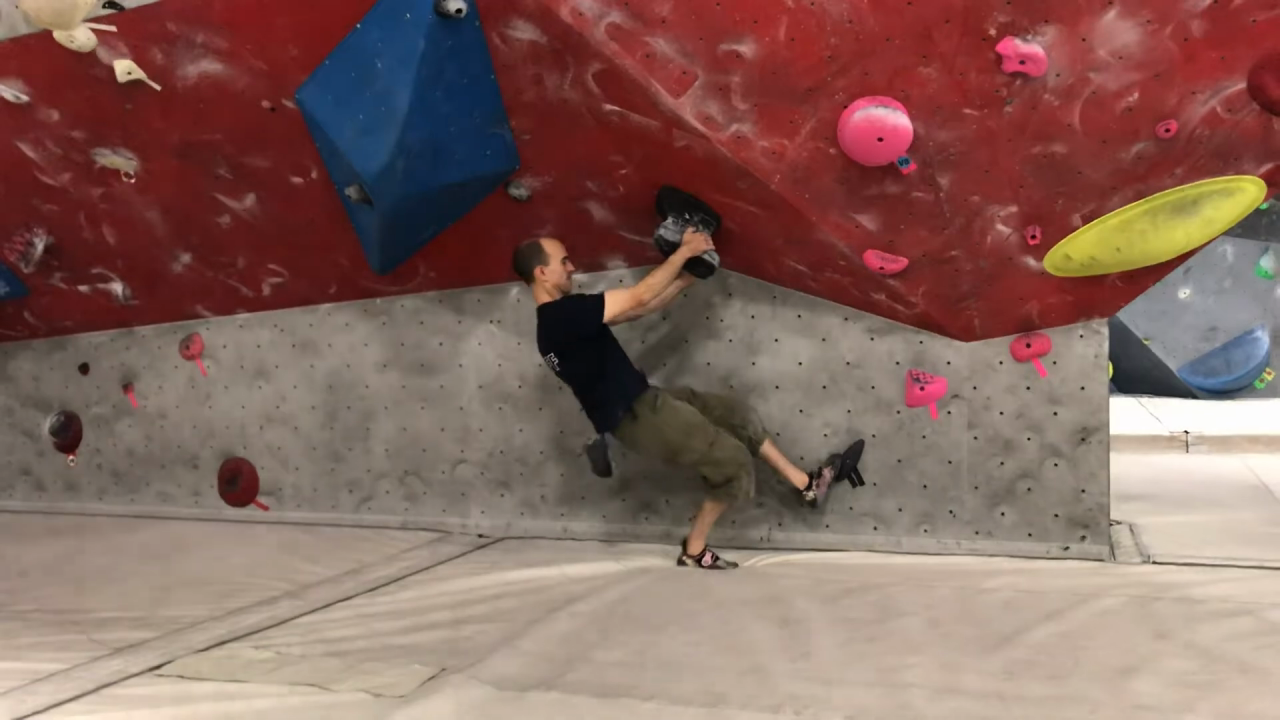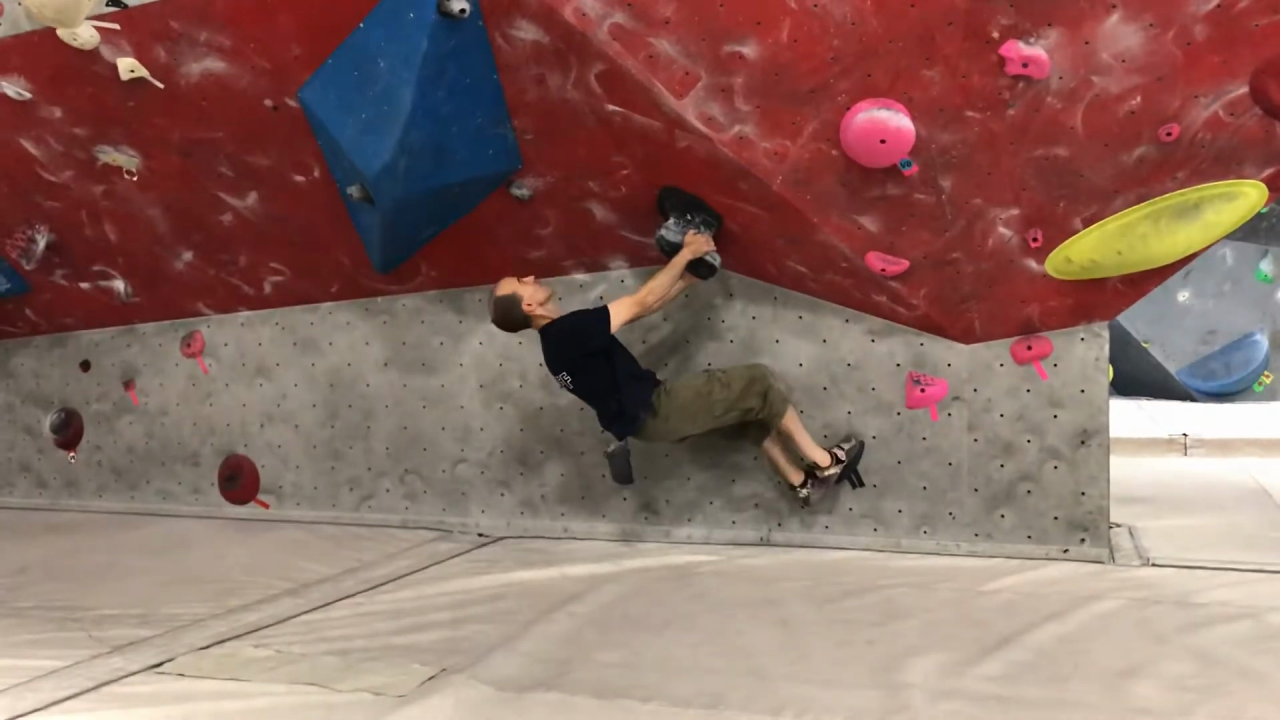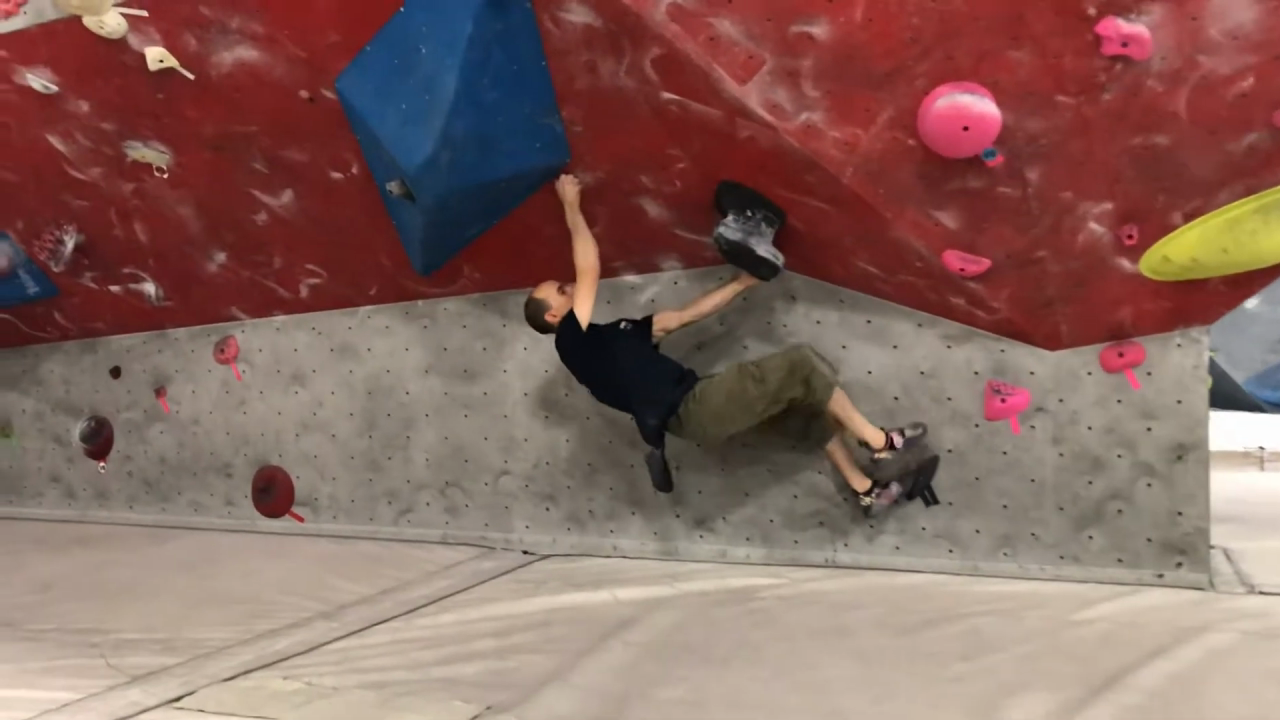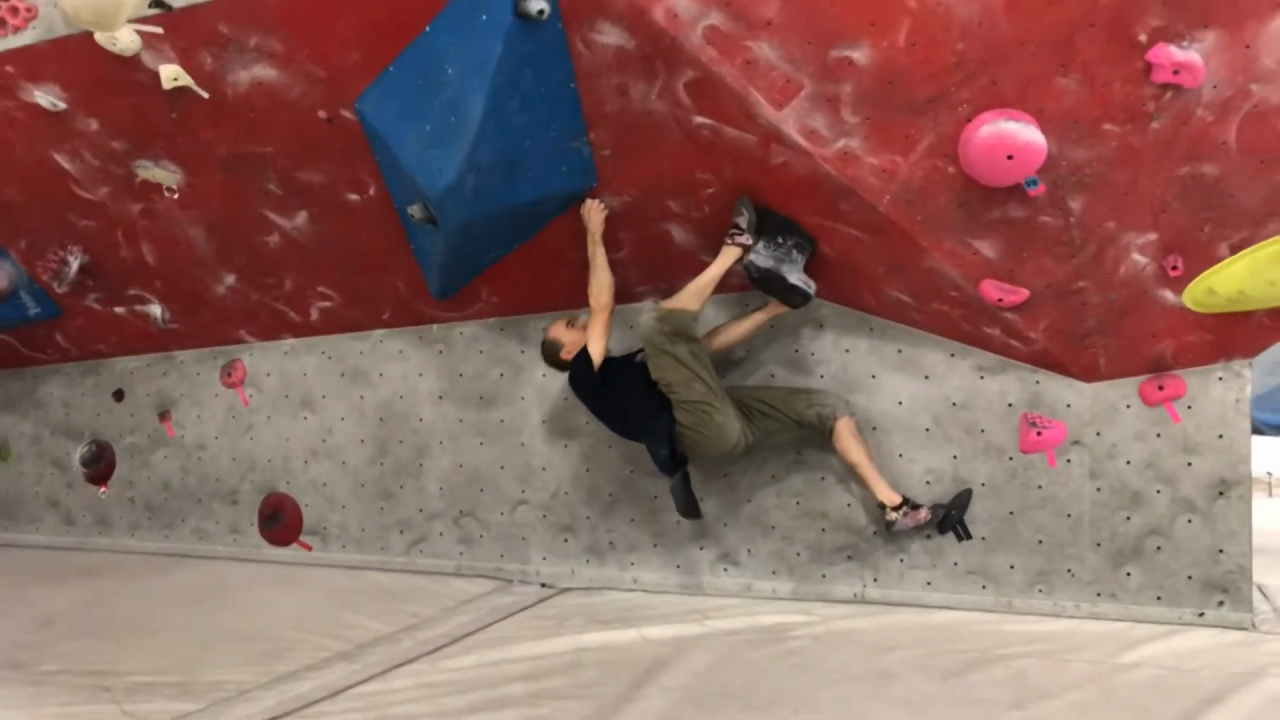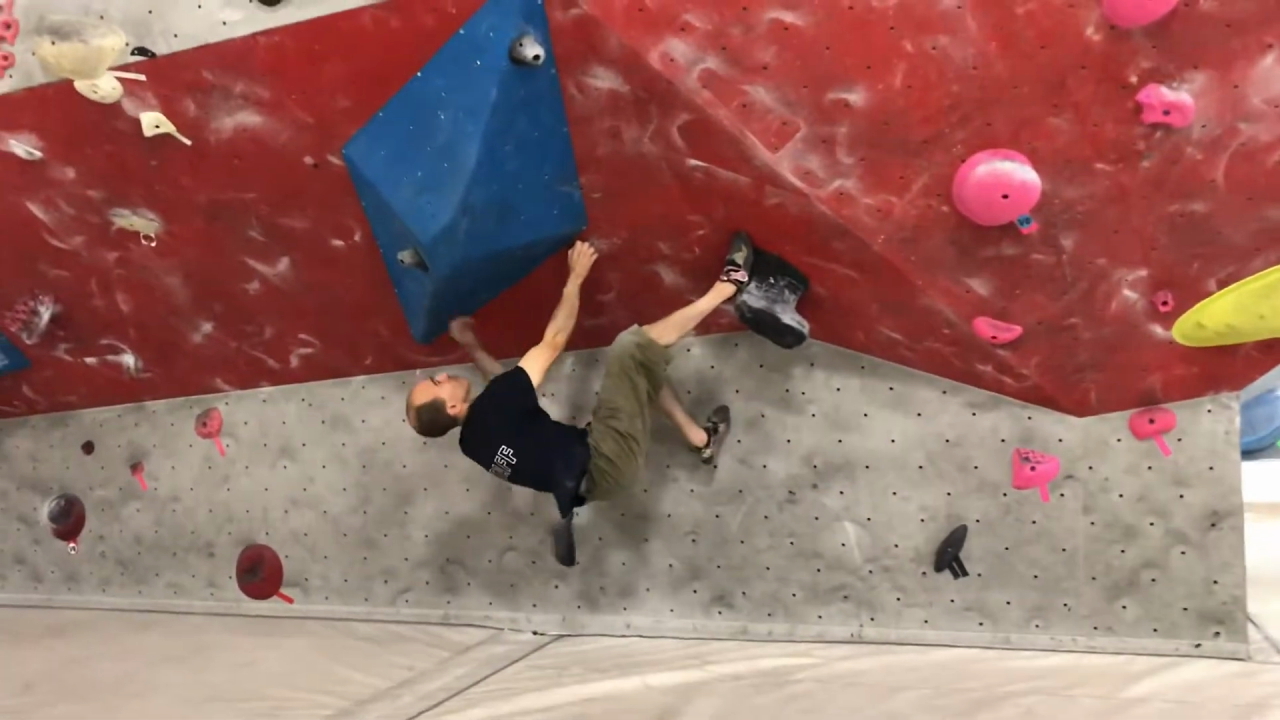
dt=1s
person 1, frame 1
left shoulder: (559, 319)
right shoulder: (562, 315)
left elbow: (635, 309)
right elbow: (638, 299)
left wrist: (687, 277)
right wrist: (685, 251)
left hip: (641, 401)
right hip: (636, 415)
left knee: (738, 416)
right knee: (734, 463)
left ankle: (806, 484)
right ankle: (695, 549)
person 1, frame 2
left shoulder: (563, 337)
right shoulder: (569, 332)
left elbow: (636, 309)
right elbow: (641, 303)
left wrist: (688, 277)
right wrist: (686, 253)
left hip: (648, 413)
right hip: (654, 412)
left knee: (752, 404)
right knee: (759, 383)
left ankle: (801, 481)
right ankle: (819, 460)
person 1, frame 3
left shoulder: (614, 333)
right shoulder: (573, 341)
left elbow: (681, 317)
right elbow: (590, 269)
left wrist: (742, 283)
right wrist: (571, 205)
left hip: (697, 403)
right hip: (696, 412)
left knee: (805, 395)
right knee: (800, 363)
left ankle: (867, 491)
right ankle: (876, 440)
person 1, frame 4
left shoulder: (630, 366)
right shoulder: (586, 376)
left elbow: (708, 343)
right elbow: (602, 305)
left wrist: (771, 310)
right wrist: (594, 236)
left hip: (725, 421)
right hip: (706, 427)
left knee: (828, 407)
right knee: (661, 322)
left ankle: (893, 505)
right ankle: (732, 249)
person 1, frame 5
left shoulder: (474, 441)
right shoulder: (491, 414)
right elbow: (554, 342)
left wrist: (472, 347)
right wrist: (574, 279)
left hip: (589, 472)
right hip: (606, 467)
left knee: (640, 373)
right knee: (630, 348)
left ankle: (700, 438)
right ankle: (724, 287)
